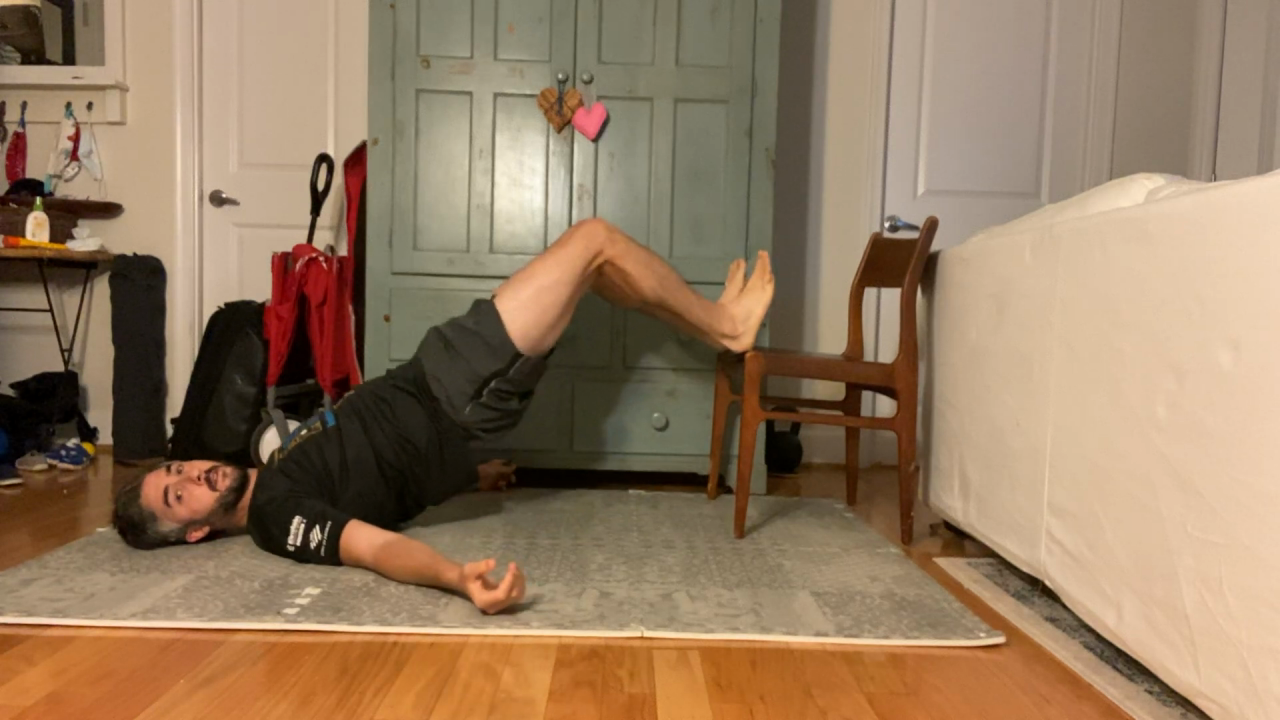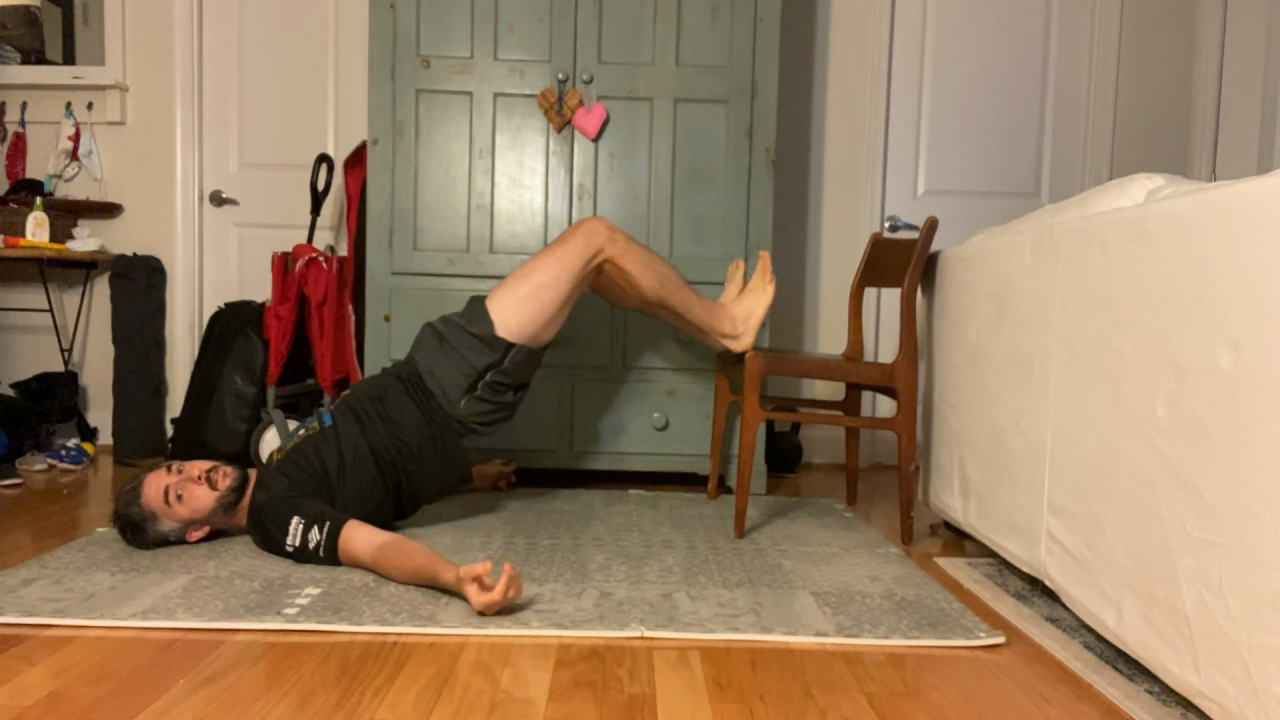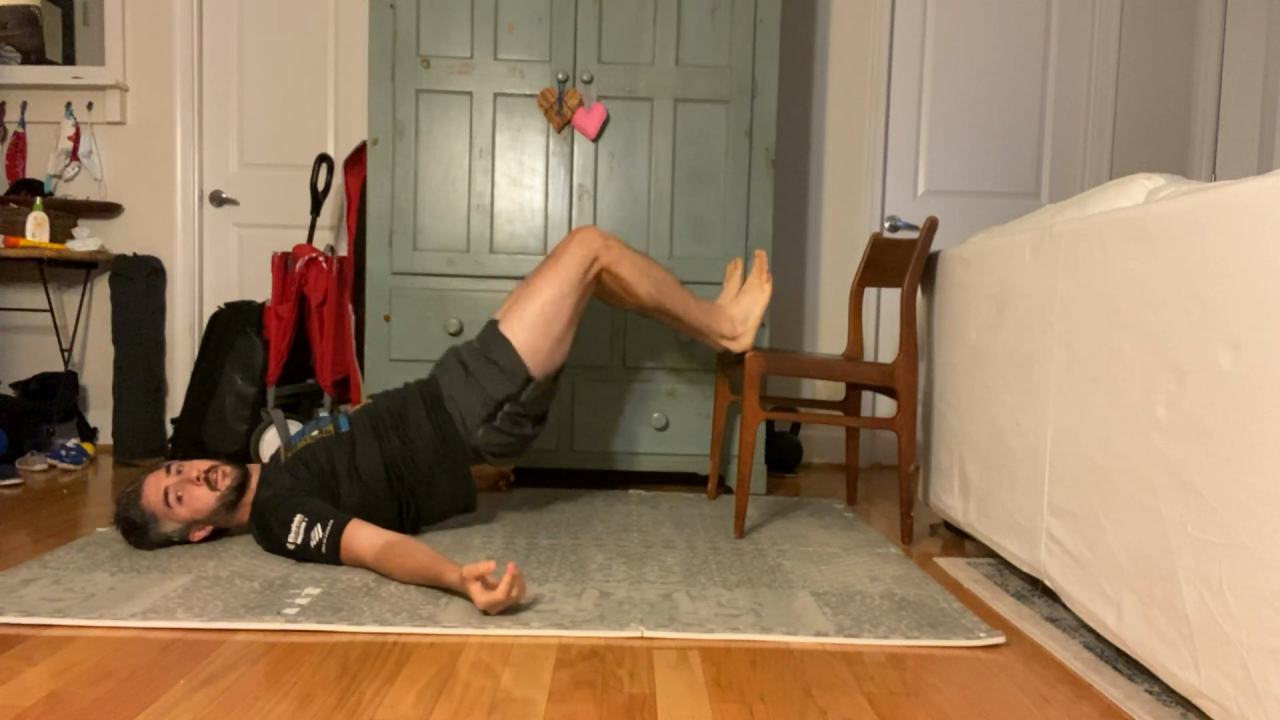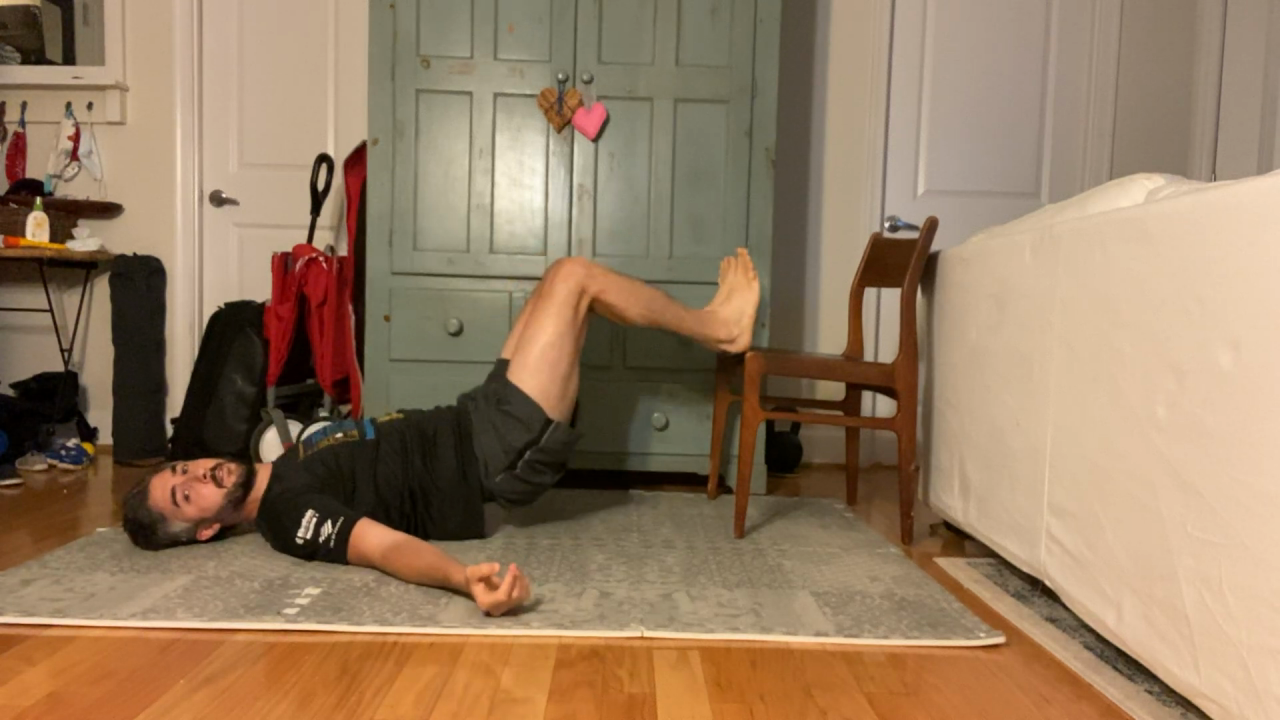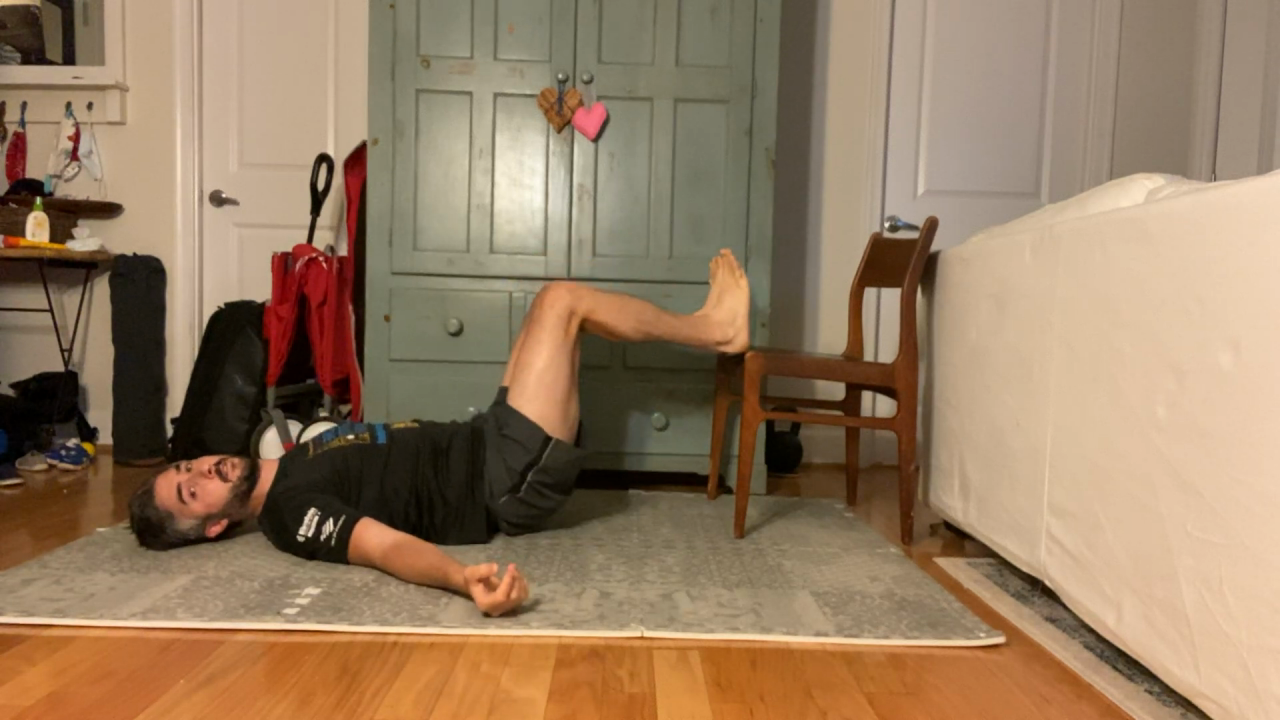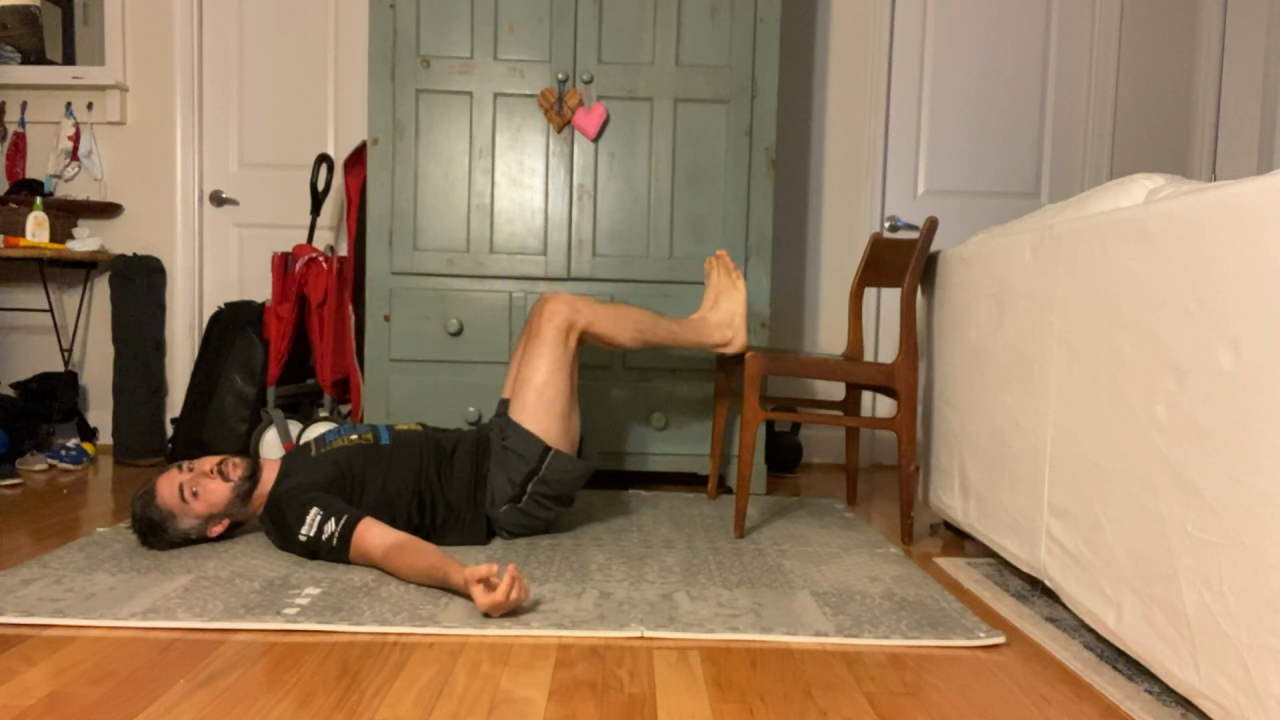
dt=0.4s
person 1, frame 1
left shoulder: (276, 478)
right shoulder: (278, 520)
right elbow: (377, 548)
right wrist: (459, 579)
left hip: (432, 385)
right hip: (465, 396)
left knee: (592, 251)
right knee: (595, 237)
left ankle: (713, 320)
right ankle: (723, 325)
person 1, frame 2
left shoulder: (274, 480)
right shoulder: (277, 520)
right elbow: (374, 547)
right wrist: (455, 580)
left hip: (428, 380)
right hip: (458, 388)
left knee: (592, 255)
right knee: (596, 236)
left ankle: (712, 321)
right ankle: (722, 326)
person 1, frame 3
left shoulder: (276, 477)
right shoulder: (280, 518)
right elbow: (379, 547)
right wrist: (460, 579)
left hip: (448, 401)
right hip: (478, 411)
left knee: (589, 258)
right knee: (591, 244)
left ankle: (712, 321)
right ankle: (722, 325)
person 1, frame 4
left shoulder: (290, 469)
right shoulder: (289, 515)
right elbow: (388, 547)
right wrist: (464, 579)
left hip: (473, 427)
right hip: (501, 450)
left knee: (569, 279)
right knee: (575, 276)
left ankle: (709, 323)
right ankle: (718, 328)
person 1, frame 5
left shoulder: (294, 465)
right shoulder: (293, 513)
right elbow: (388, 547)
right wrist: (464, 579)
left hip: (480, 447)
right hip: (511, 478)
left knee: (560, 304)
right knee: (561, 301)
left ankle: (706, 328)
right ankle: (713, 330)
person 1, frame 6
left shoulder: (295, 466)
right shoulder: (295, 514)
right elbow: (390, 547)
right wrist: (463, 578)
left hip: (483, 452)
right hip: (515, 486)
left knee: (555, 314)
right knee: (559, 313)
left ankle: (703, 330)
right ankle: (710, 332)
